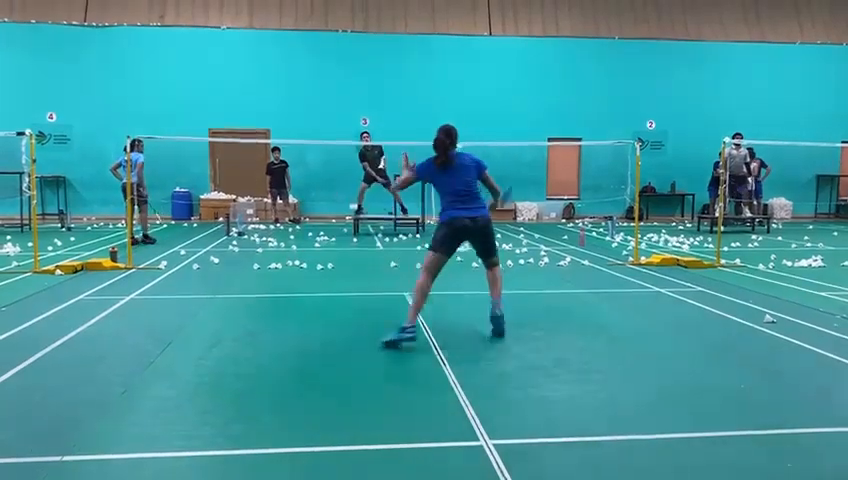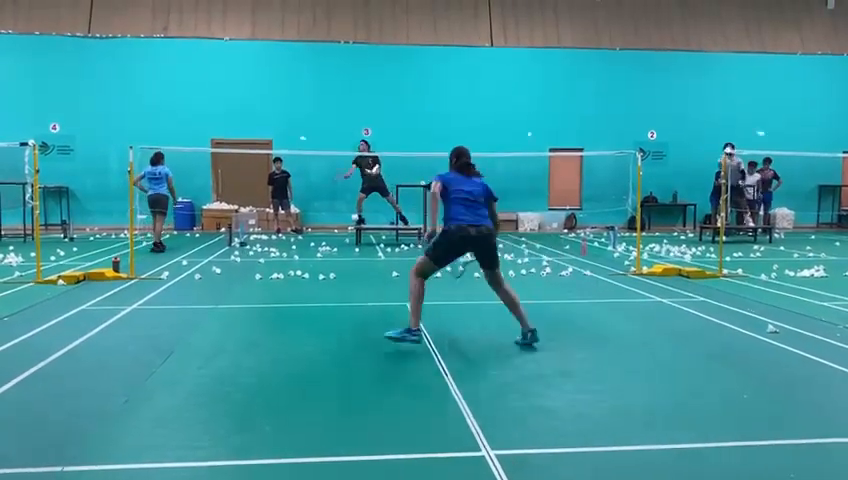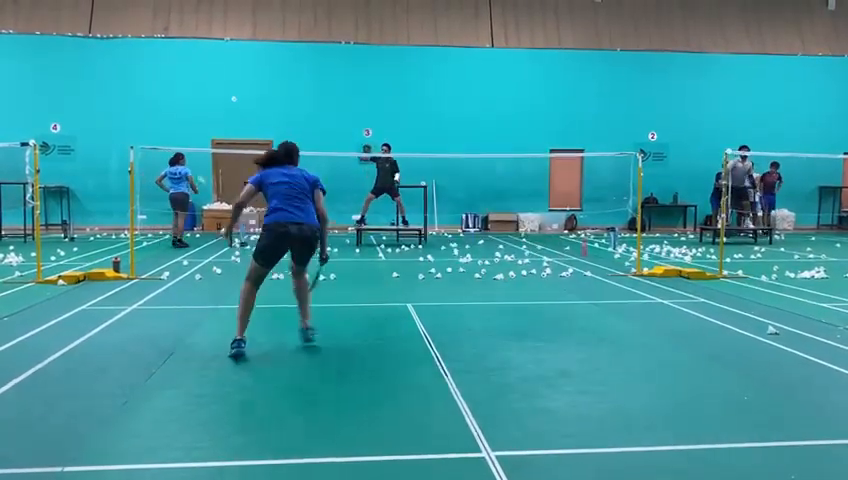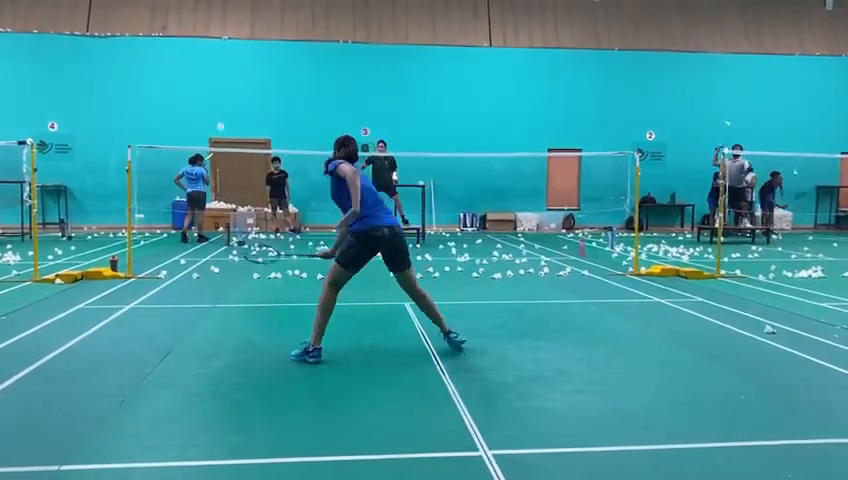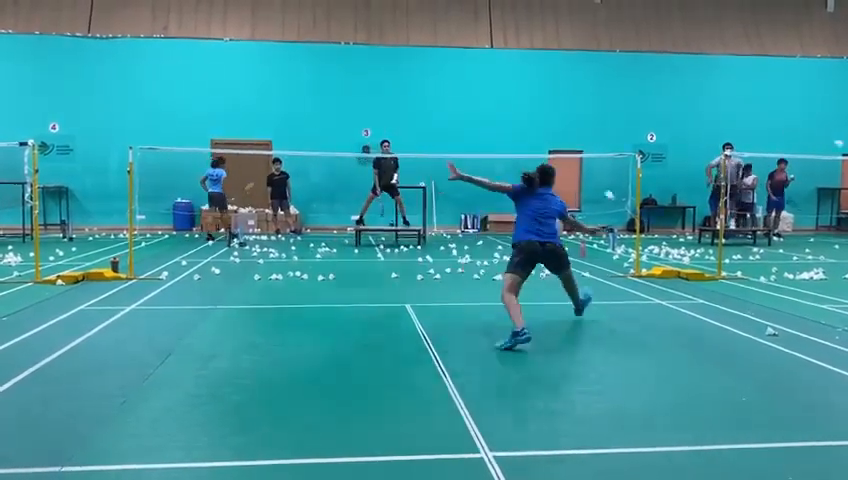
dt=1s
person 1, frame 1
left shoulder: (429, 166)
right shoulder: (472, 160)
left elbow: (399, 186)
right elbow: (495, 190)
left wrist: (407, 171)
right wrist: (494, 202)
left hip: (452, 223)
right hip: (480, 221)
left knee: (426, 275)
right knee: (493, 266)
left ankle: (409, 327)
right ankle: (497, 311)
person 1, frame 2
left shoulder: (443, 177)
right shoulder: (482, 183)
left elbow: (435, 192)
right elbow: (496, 220)
left wrist: (433, 226)
right wrist: (492, 238)
left hip: (457, 232)
right hip: (483, 232)
left knee: (417, 273)
right knee: (498, 284)
left ankle: (413, 330)
right ankle: (528, 331)
person 1, frame 3
left shoulder: (264, 175)
right shoulder: (310, 177)
left elbow: (240, 201)
right elbow: (323, 214)
left wrist: (229, 228)
right wrist: (323, 247)
left hip: (277, 229)
right hip: (306, 231)
left knee: (252, 282)
right knee: (298, 273)
left ankle: (239, 339)
right ankle: (306, 325)
person 1, frame 4
left shoulder: (337, 165)
right shoulder: (359, 169)
left elbow: (352, 174)
left wrist: (354, 207)
right wrist: (334, 249)
left hip: (367, 232)
right hip: (393, 231)
left knee: (332, 285)
right knee: (412, 288)
left ankle: (314, 347)
right ankle: (448, 333)
person 1, frame 5
left shoulder: (523, 190)
right shoulder: (557, 201)
left elbow: (492, 186)
right elbow: (572, 224)
left wrist: (463, 177)
right wrist: (588, 230)
left hip: (525, 246)
right hip: (552, 247)
left knee: (508, 293)
right knee: (566, 273)
left ankle: (520, 330)
right ankle: (578, 303)
